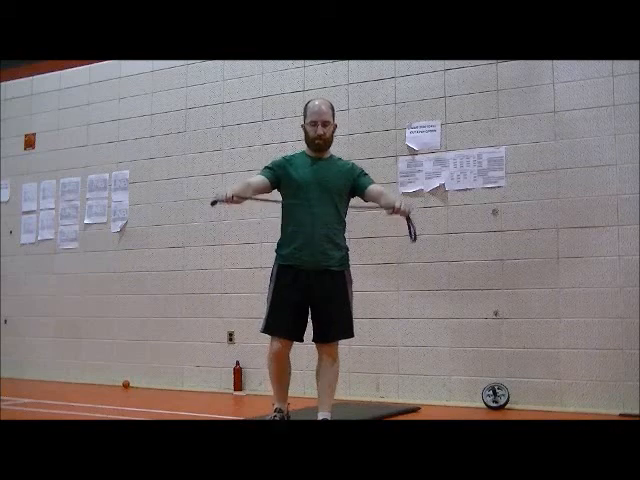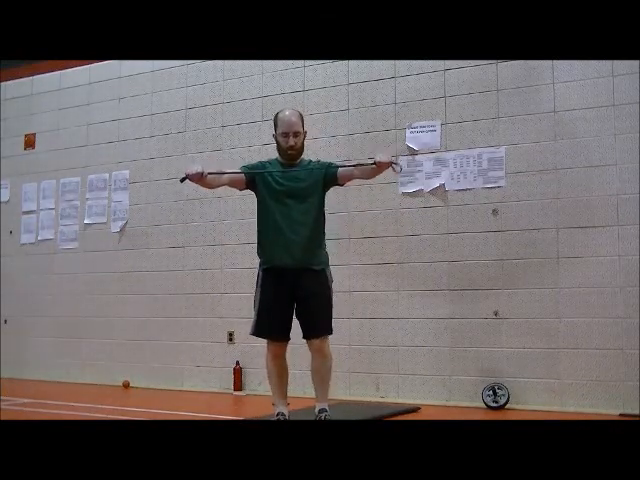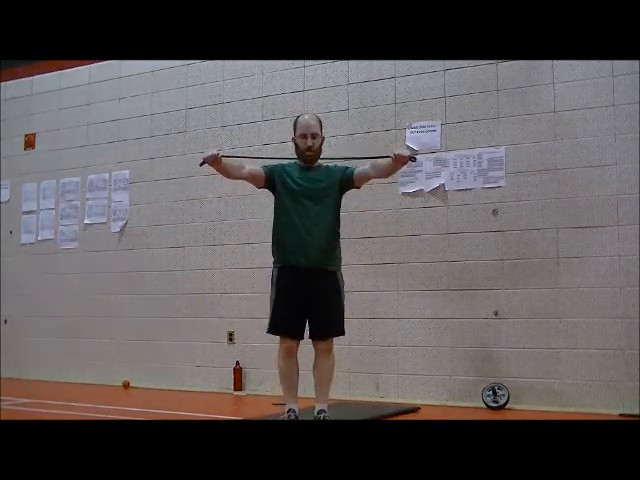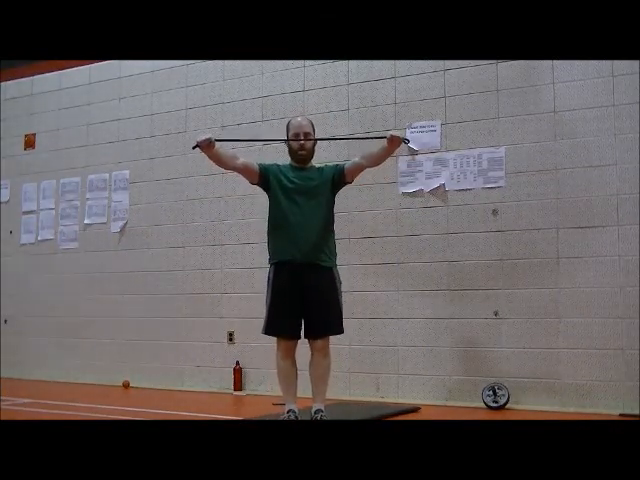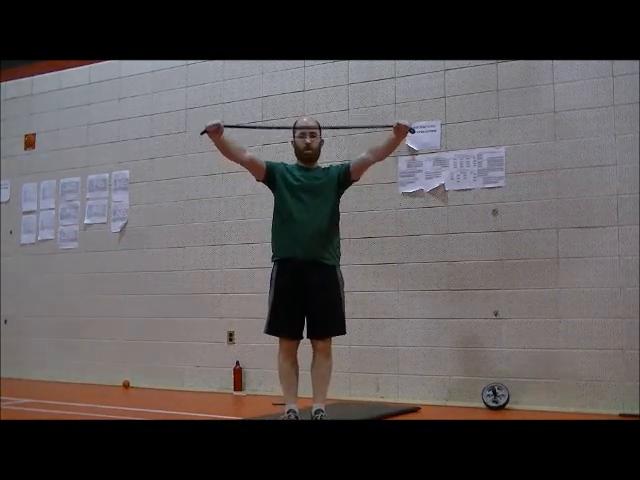
dt=0.7s
person 1, frame 1
left shoulder: (348, 170)
right shoulder: (286, 165)
left elbow: (379, 193)
right elbow: (254, 184)
left wrist: (396, 202)
right wrist: (236, 193)
left hip: (332, 270)
right hip: (290, 267)
left knee: (328, 348)
right knee: (278, 346)
left ankle: (324, 416)
right ankle: (280, 408)
person 1, frame 2
left shoulder: (320, 170)
right shoulder: (261, 171)
left elbow: (352, 171)
right elbow: (226, 177)
left wrist: (377, 166)
right wrist: (202, 177)
left hip: (313, 269)
right hip: (273, 270)
left knee: (319, 344)
right knee: (275, 346)
left ankle: (322, 408)
right ankle: (281, 411)
person 1, frame 3
left shoulder: (336, 175)
right shoulder: (279, 173)
left elbow: (370, 170)
right elbow: (244, 171)
left wrist: (396, 162)
right wrist: (218, 163)
left hip: (325, 271)
right hip: (287, 270)
left knee: (324, 345)
right knee: (288, 345)
left ankle: (322, 409)
right ankle: (291, 408)
person 1, frame 4
left shoulder: (329, 175)
right shoulder: (273, 174)
left elbow: (363, 162)
right elbow: (238, 163)
left wrist: (389, 146)
right wrist: (210, 150)
left hip: (321, 269)
right hip: (283, 269)
left knee: (321, 345)
right knee: (285, 344)
left ankle: (319, 408)
right ankle: (290, 409)
person 1, frame 5
left shoulder: (335, 175)
right shoulder: (278, 173)
left elbow: (369, 157)
right elbow: (244, 157)
left wrist: (396, 137)
right wrist: (218, 138)
left hip: (324, 269)
right hip: (287, 268)
left knee: (322, 344)
right knee: (287, 344)
left ankle: (319, 409)
right ankle: (290, 409)
